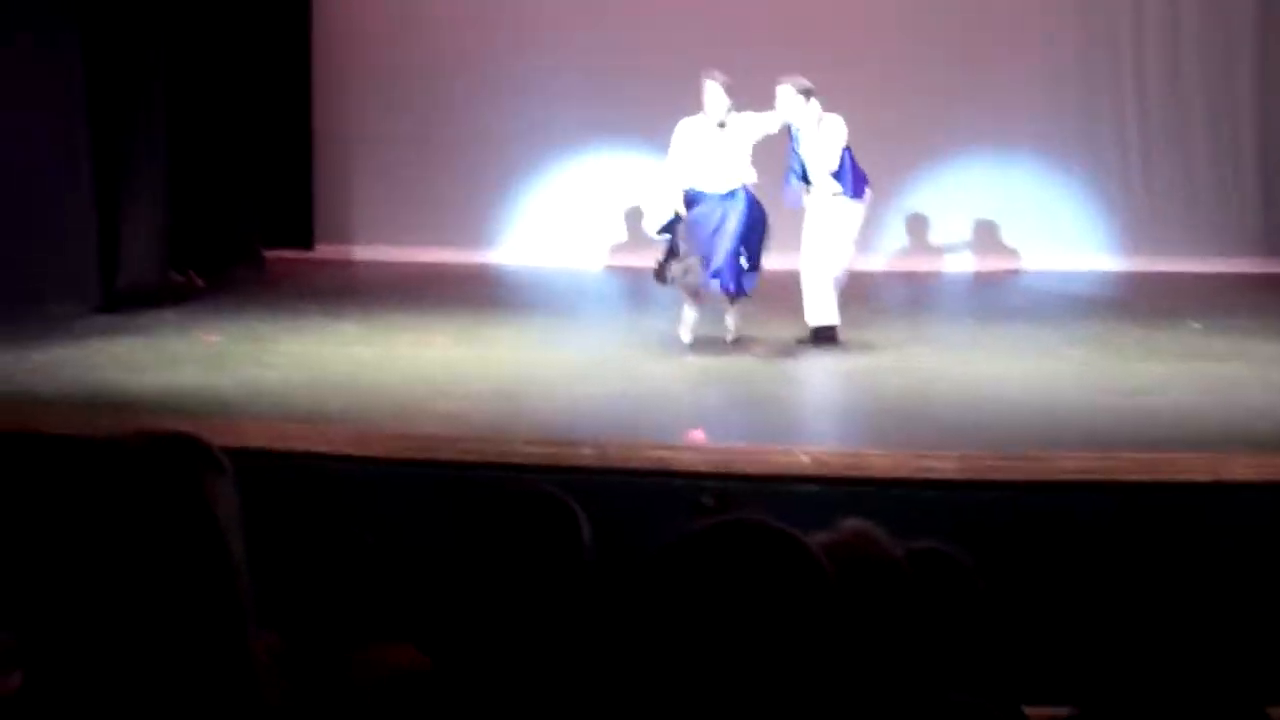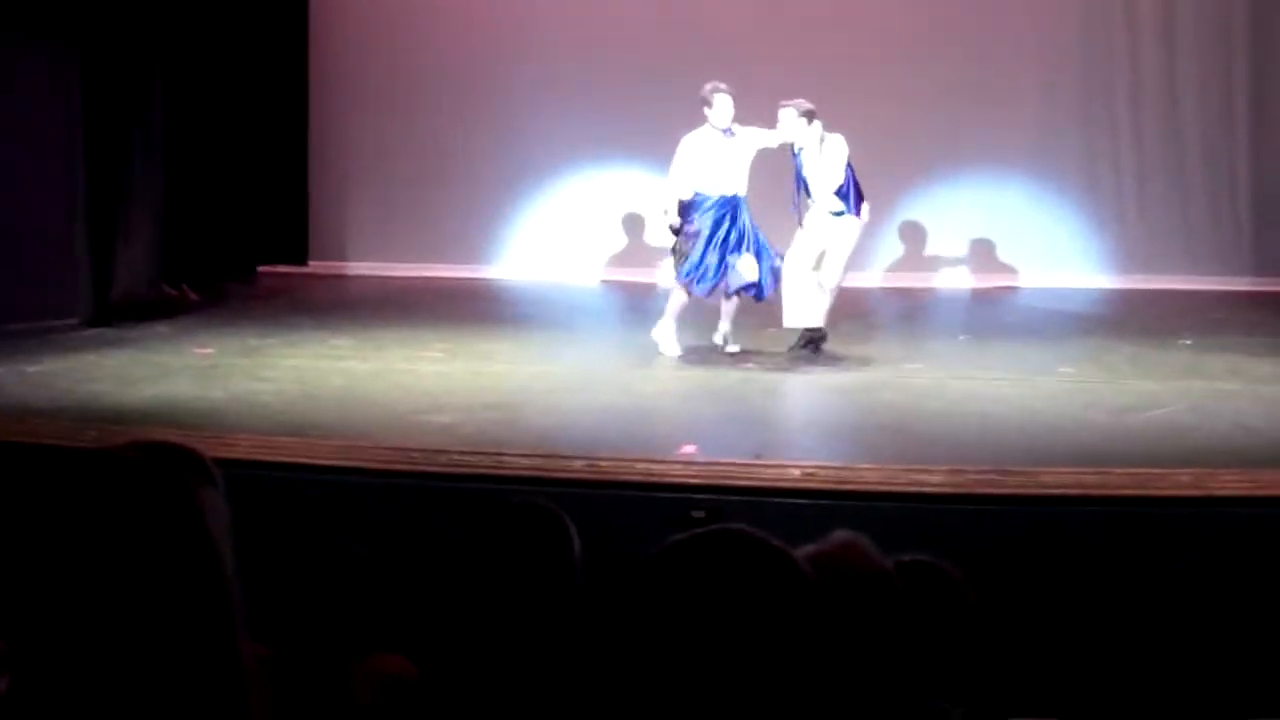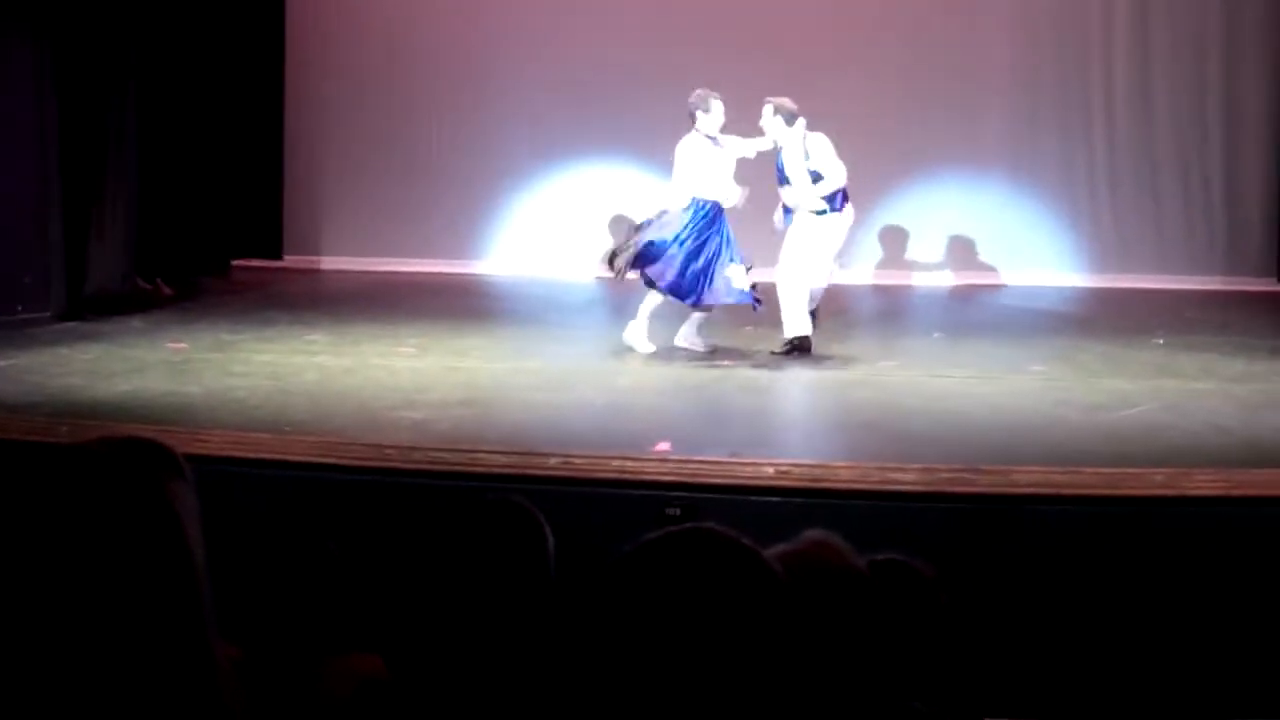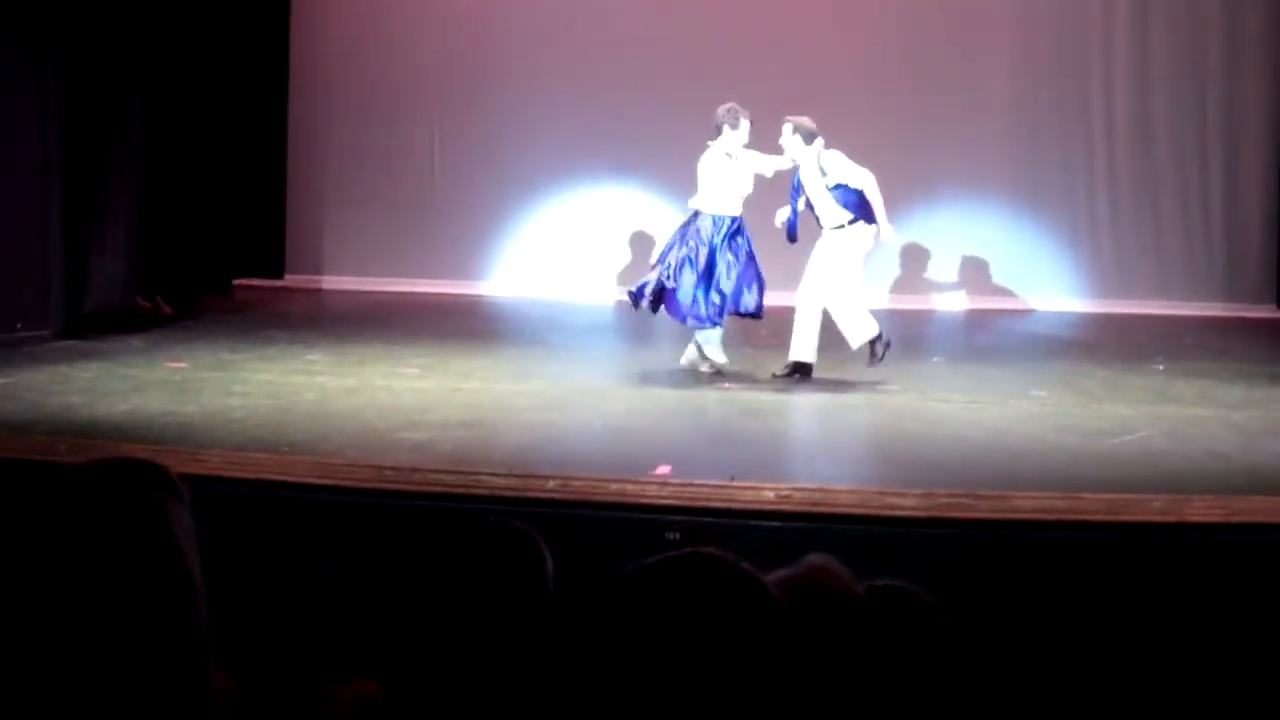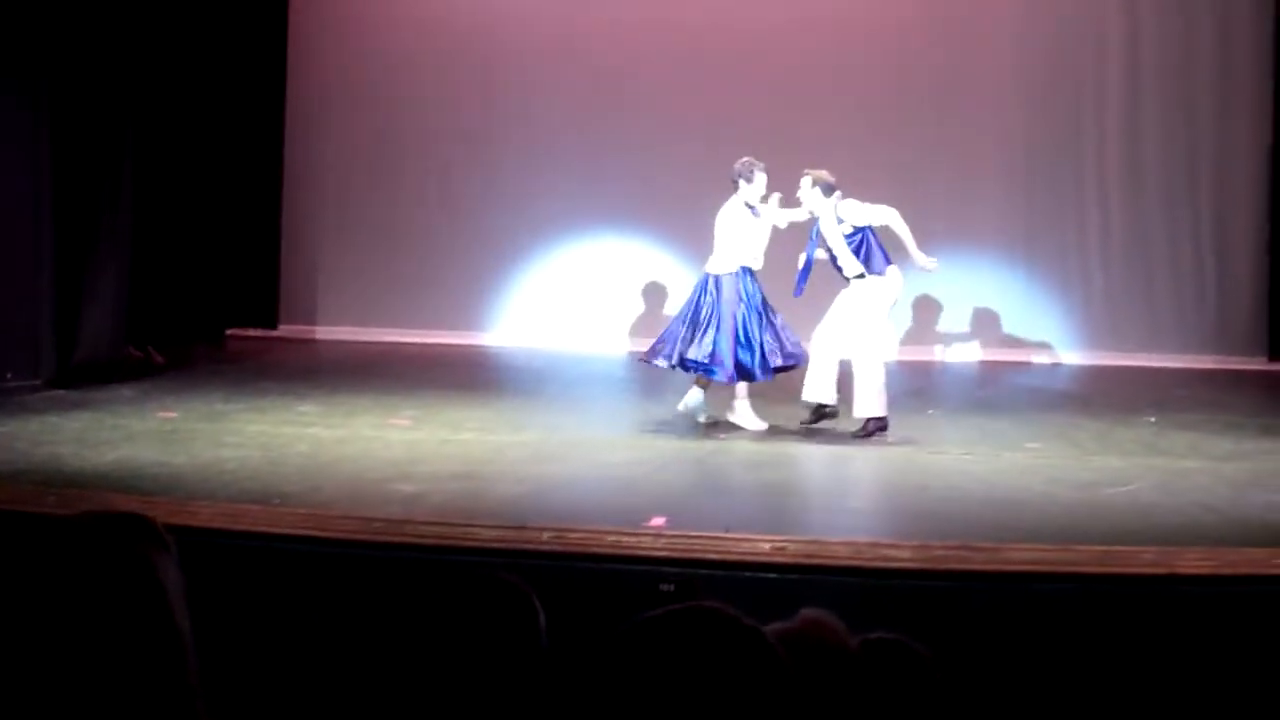
dt=0.2s
person 1, frame 1
left shoulder: (745, 123)
right shoulder: (687, 129)
left elbow: (776, 119)
right elbow: (674, 167)
right wrist: (671, 198)
left hip: (735, 204)
right hip: (702, 203)
left knee: (731, 266)
right knee: (697, 265)
left ankle: (732, 319)
right ankle: (690, 313)
person 1, frame 2
left shoulder: (746, 135)
right shoulder: (693, 141)
left elbow: (776, 135)
right elbow: (676, 177)
right wrist: (672, 208)
left hip: (733, 211)
right hip: (704, 209)
left knee: (738, 274)
right knee: (693, 271)
left ankle: (724, 330)
right ankle: (666, 326)
person 1, frame 3
left shoulder: (726, 144)
right shoulder: (688, 146)
left elbow: (758, 144)
right elbow: (682, 187)
right wrist: (727, 192)
left hip: (714, 219)
right hip: (691, 214)
left knee: (721, 282)
right knee: (669, 276)
left ankle: (689, 332)
right ankle: (637, 327)
person 1, frame 4
left shoulder: (743, 155)
right shoulder: (712, 159)
left elbow: (778, 163)
right elbow: (741, 189)
right wrist: (739, 160)
left hip: (730, 229)
right hip: (711, 228)
left knee: (730, 289)
right knee: (721, 287)
left ankle: (696, 350)
right ankle: (708, 338)
person 1, frame 5
left shoulder: (755, 210)
right shoulder: (732, 213)
left elbow: (791, 214)
right elbow: (754, 247)
right wrist: (769, 218)
left hip: (740, 282)
right hip: (729, 282)
left knee: (723, 346)
right knee: (743, 344)
left ankle: (695, 397)
right ankle: (740, 407)
person 2, frame 1
left shoulder: (832, 123)
right shoulder: (795, 128)
left elbow: (827, 164)
left wrist: (811, 126)
right wrist: (805, 194)
left hip: (848, 199)
right hip: (820, 197)
left knee: (835, 262)
right knee: (811, 260)
left ankle: (827, 323)
right ankle: (824, 325)
person 2, frame 2
left shoulder: (834, 143)
right shoulder: (799, 147)
left elbow: (830, 183)
left wrist: (814, 145)
left hip: (846, 217)
right hip: (819, 213)
left knee: (829, 276)
right knee: (795, 264)
left ankle: (815, 324)
right ankle: (810, 326)
person 2, frame 3
left shoulder: (815, 142)
right shoulder: (783, 148)
left elbow: (839, 177)
left wrist: (804, 195)
right wrist: (782, 206)
left hip: (832, 217)
right hip: (805, 215)
left knee: (813, 277)
right knee: (788, 272)
left ankle: (808, 307)
right ankle: (799, 336)
person 2, frame 4
left shoulder: (829, 160)
right shoulder: (802, 168)
left elbow: (868, 181)
left wrist: (882, 222)
right wrist: (788, 210)
left hip: (855, 232)
right hip: (832, 234)
left knee: (833, 292)
right knee: (807, 295)
left ankle: (873, 337)
right ankle: (801, 360)
person 2, frame 5
left shoulder: (846, 209)
right shoulder: (822, 221)
left elbow: (889, 215)
left wrist: (915, 253)
right wrist: (809, 255)
left hip: (877, 283)
right hip: (858, 286)
left knee: (866, 349)
right knee: (824, 338)
left ankle: (875, 416)
right ankle: (823, 402)
